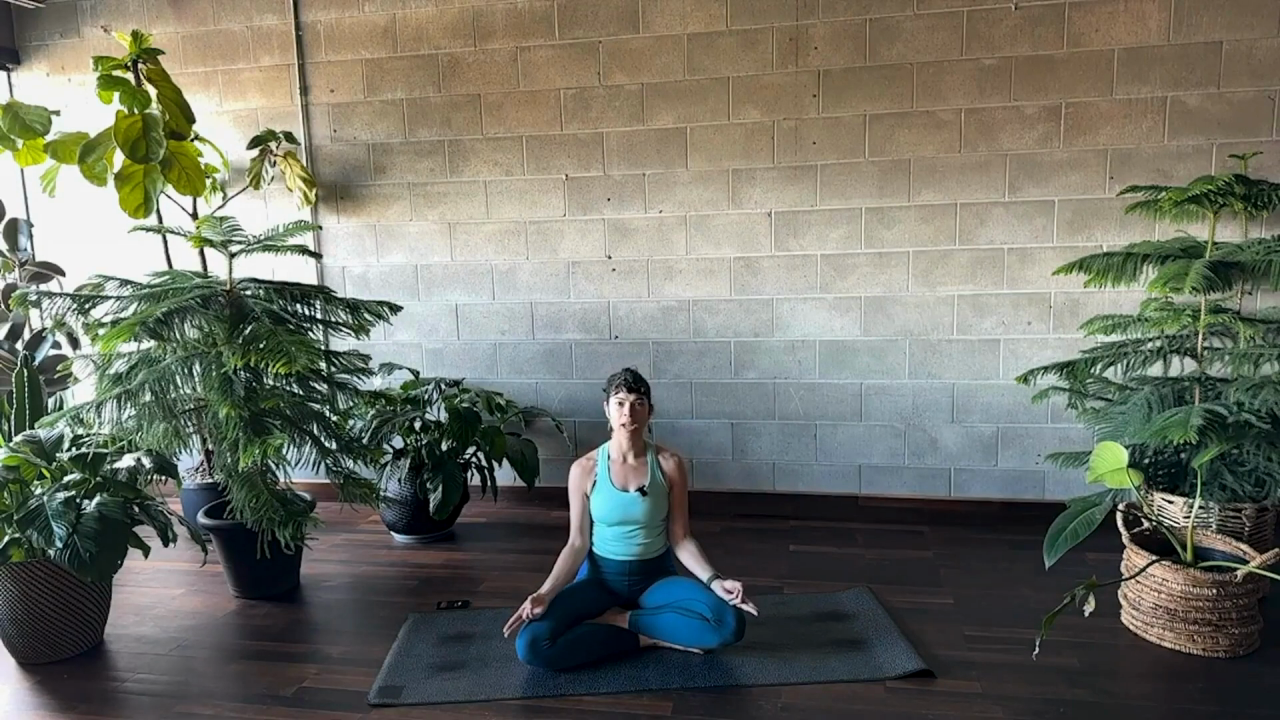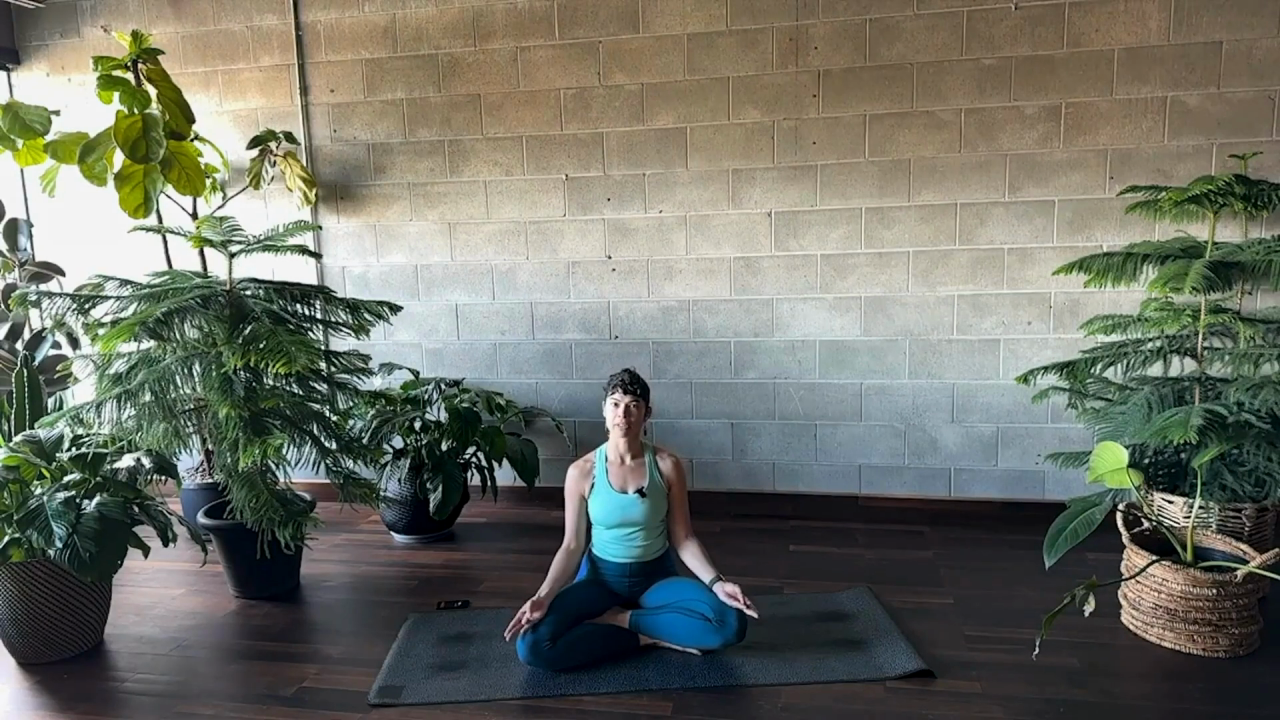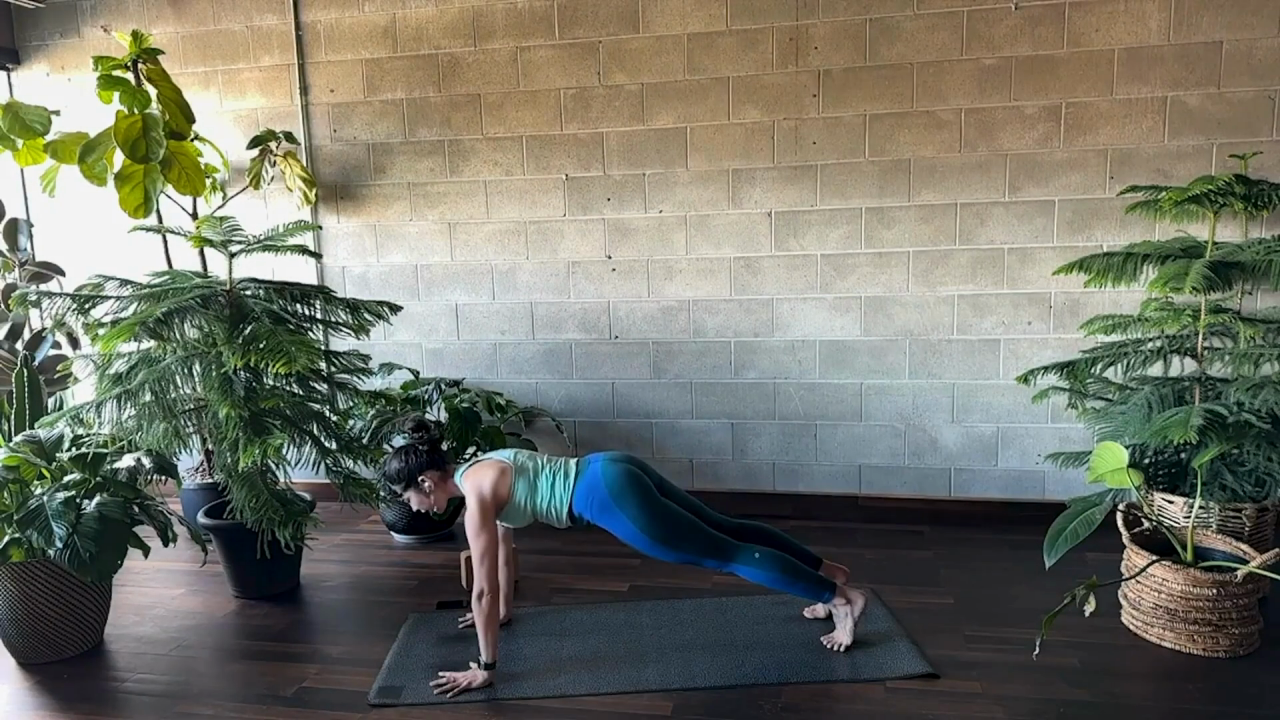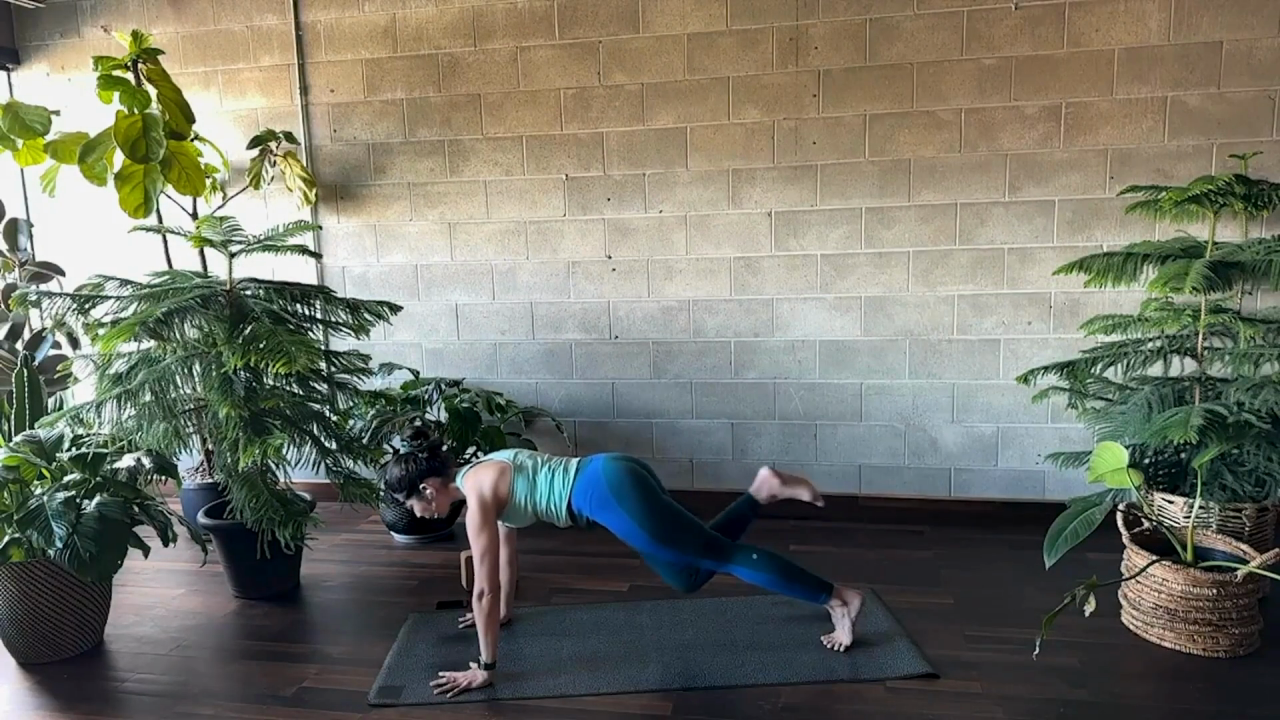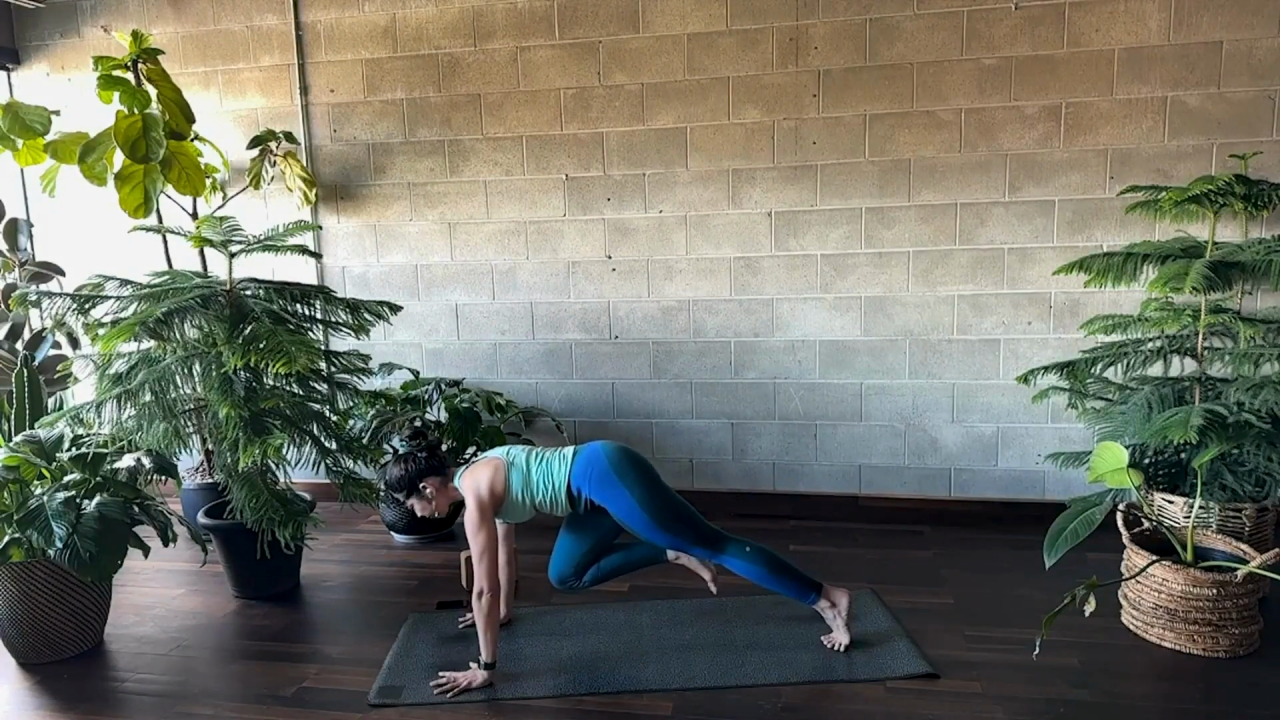
dt=1s
person 1, frame 1
left shoulder: (670, 464)
right shoulder: (584, 469)
left elbow: (680, 539)
right elbow: (578, 543)
left wrist: (714, 580)
right wrist: (546, 593)
left hip: (655, 576)
right hip: (601, 577)
left knee: (728, 624)
right knee: (532, 646)
left ankle: (617, 620)
right ankle: (647, 636)
person 1, frame 2
left shoulder: (667, 465)
right shoulder: (581, 471)
left elbow: (683, 538)
right elbow: (572, 545)
left wrist: (716, 583)
right wrist: (543, 597)
left hip: (655, 577)
right hip: (600, 577)
left knee: (730, 624)
right knee: (532, 646)
left ankle: (620, 620)
right ankle: (647, 636)
person 1, frame 3
left shoulder: (476, 491)
right shoulder: (482, 471)
left elbow: (483, 587)
right elbow: (504, 546)
left wrist: (486, 666)
right wrist: (503, 609)
left hip: (631, 531)
right hip: (604, 497)
left knee: (727, 552)
left ankle: (837, 596)
right ankle: (826, 571)
person 1, frame 4
left shoulder: (477, 495)
right shoulder: (486, 473)
left elbow: (483, 588)
right elbow: (507, 541)
left wrist: (485, 667)
right wrist: (503, 610)
left hip: (609, 492)
right hip: (614, 474)
left knee: (721, 556)
right knee: (690, 577)
left ankle: (839, 600)
right ankle: (762, 490)
person 1, frame 5
left shoulder: (475, 494)
right shoulder: (483, 476)
left elbow: (484, 587)
right elbow: (505, 543)
left wrist: (485, 666)
right wrist: (502, 610)
left hip: (606, 475)
right hip: (602, 472)
left knee: (715, 544)
right knee: (565, 574)
left ankle: (828, 600)
right ankle: (672, 550)
